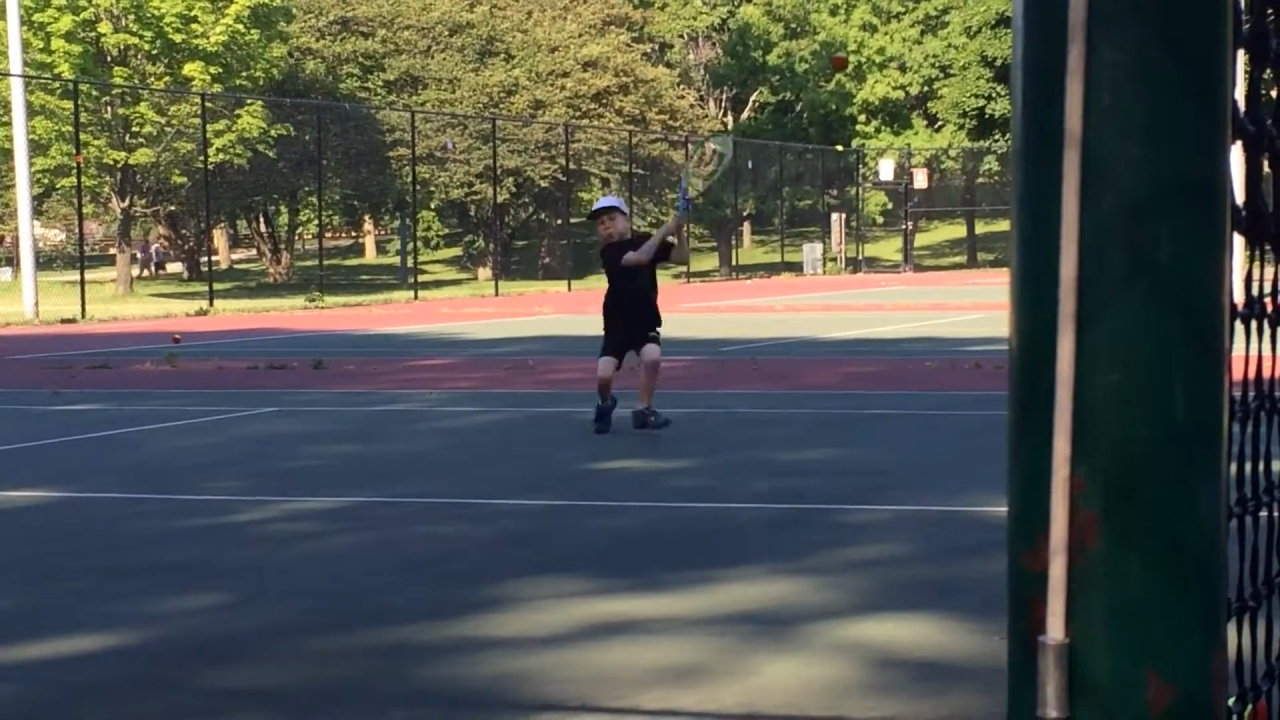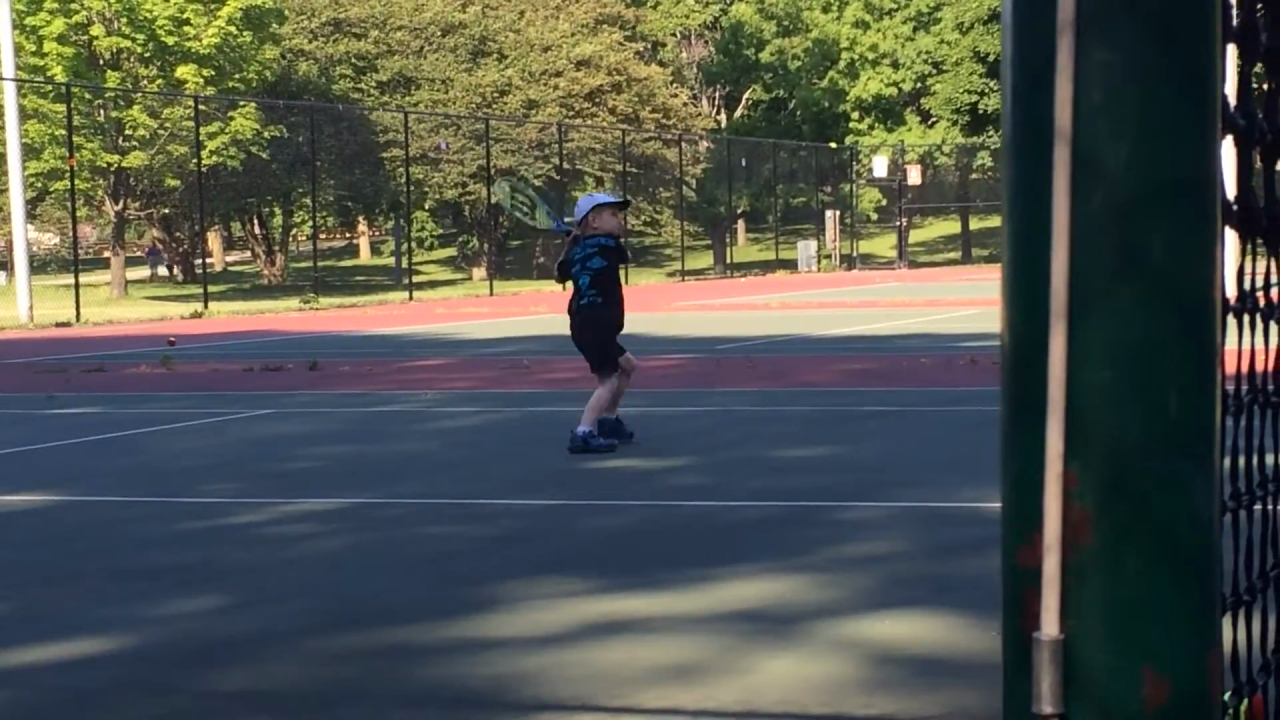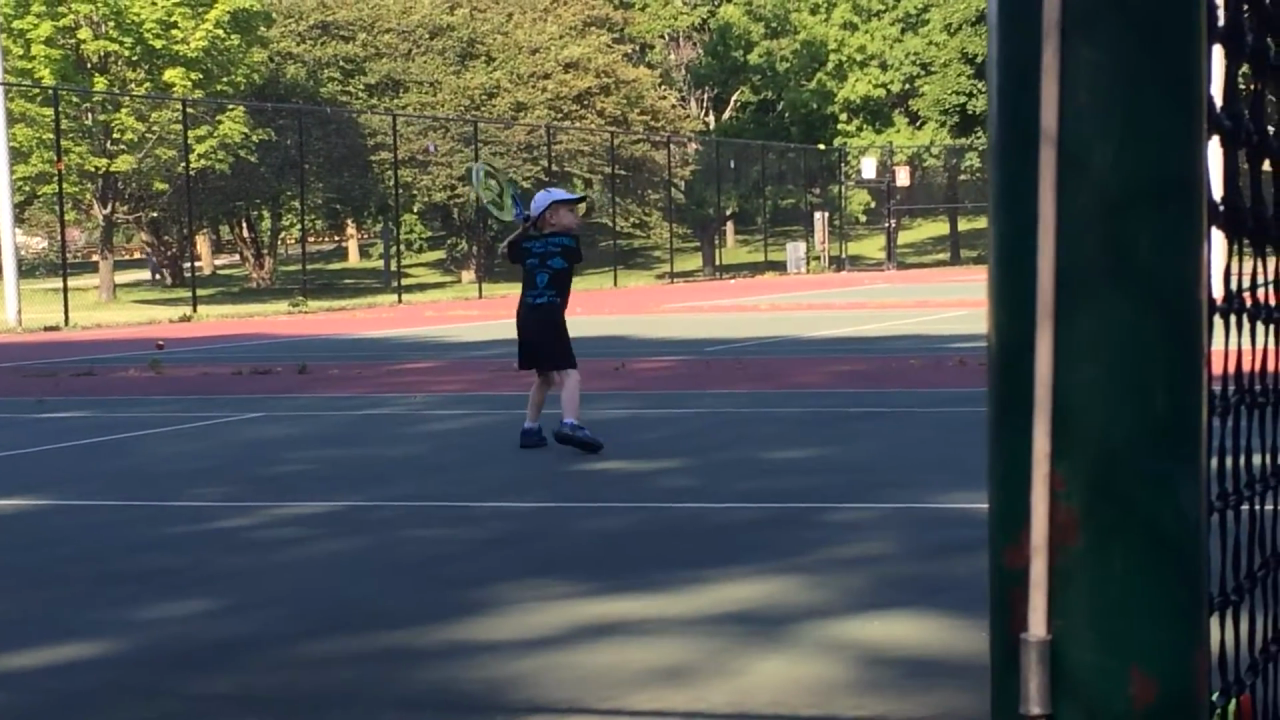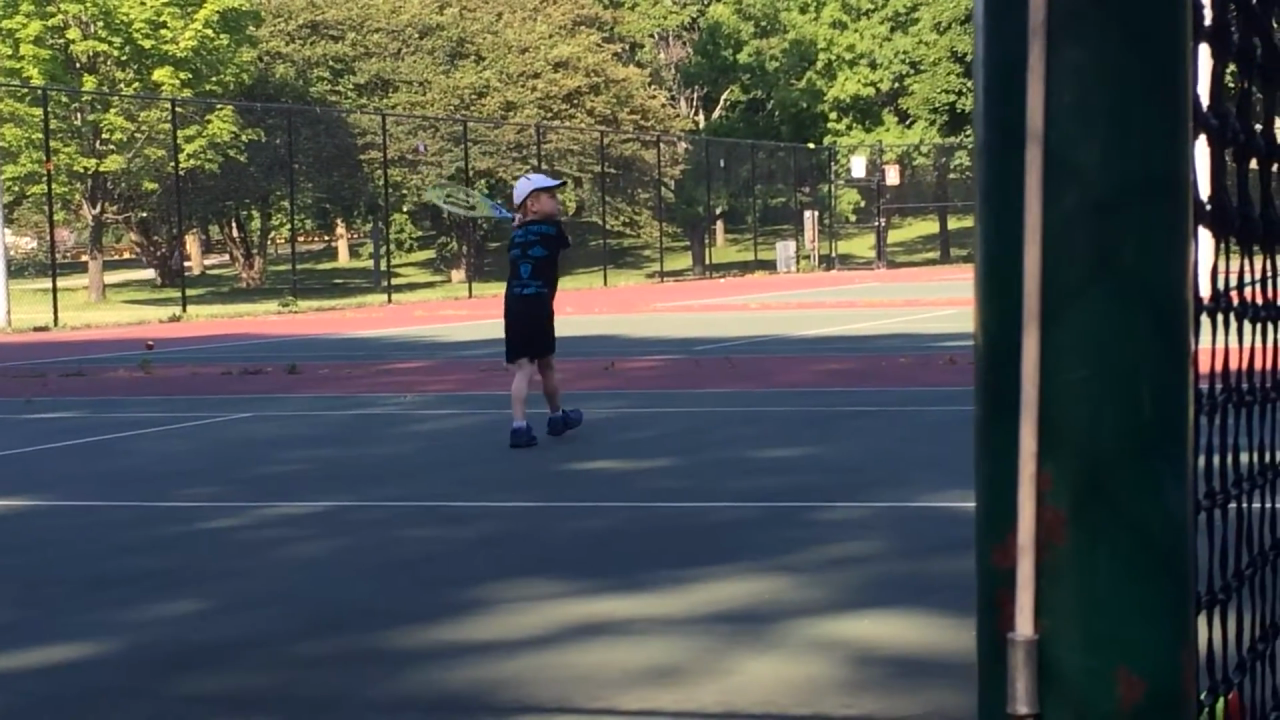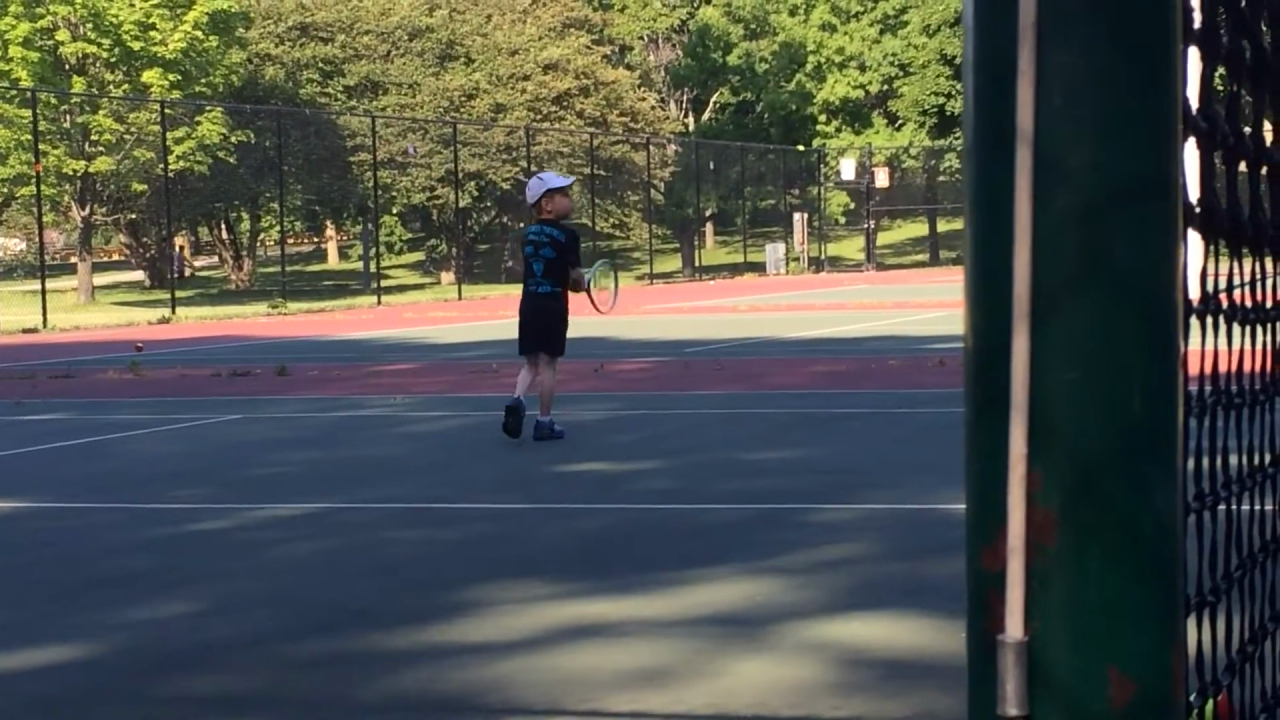
dt=0.4s
person 1, frame 1
left shoulder: (646, 242)
right shoulder: (608, 252)
left elbow: (677, 256)
right elbow: (639, 258)
left wrist: (675, 231)
right wrist: (660, 233)
left hip: (647, 322)
right hip: (618, 323)
left knee: (653, 358)
right knee: (604, 374)
left ankle: (642, 411)
right ankle: (605, 403)
person 1, frame 2
left shoulder: (574, 252)
right shoulder: (610, 244)
left elbow: (560, 275)
right elbow: (624, 256)
left hip: (583, 323)
right hip: (598, 324)
left knee: (628, 366)
right knee: (609, 380)
left ankle: (608, 419)
right ankle: (583, 434)
person 1, frame 3
left shoulder: (527, 244)
right shoulder: (570, 242)
left elbow: (505, 249)
left wrist: (525, 230)
left hip: (526, 320)
right hip: (550, 319)
left knee: (545, 376)
right knee: (569, 376)
left ankle: (531, 429)
right ankle: (570, 424)
person 1, frame 4
left shoulder: (516, 235)
right shoulder: (551, 229)
right elbow: (565, 242)
left hip: (513, 309)
right hip: (538, 309)
left knee: (522, 370)
right knee: (545, 366)
left ankle: (520, 427)
right ankle: (557, 417)
person 1, frame 5
left shoulder: (530, 232)
right shoulder: (566, 235)
right elbow: (575, 275)
right wrist: (579, 285)
left hip: (529, 305)
right hip: (552, 307)
left knee: (531, 362)
right knee: (548, 365)
left ankle: (517, 401)
right ankle: (544, 422)
